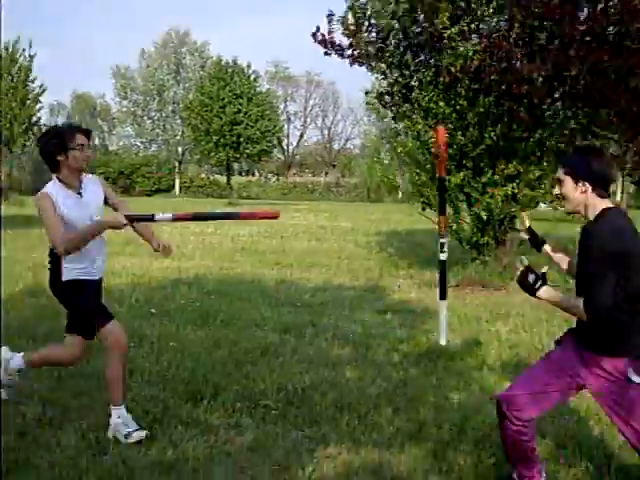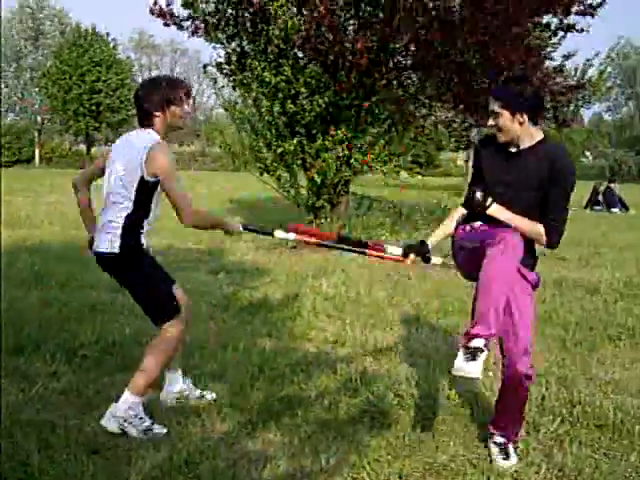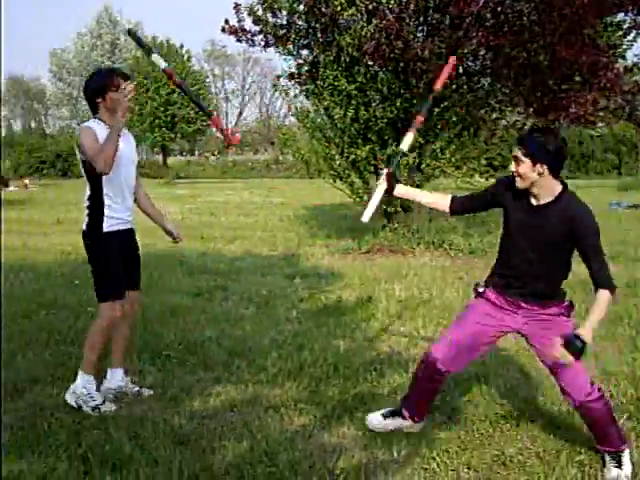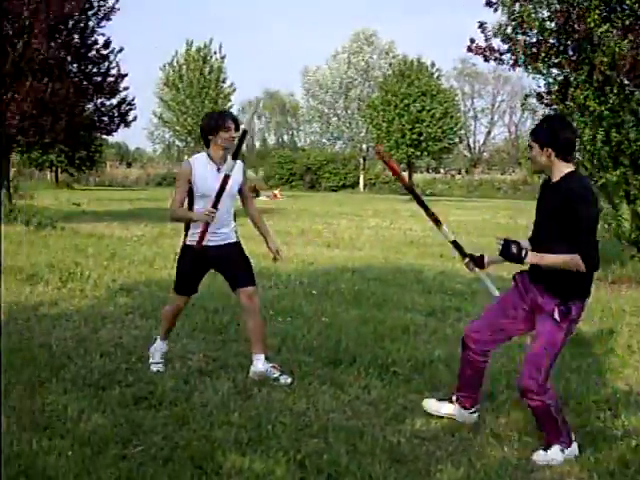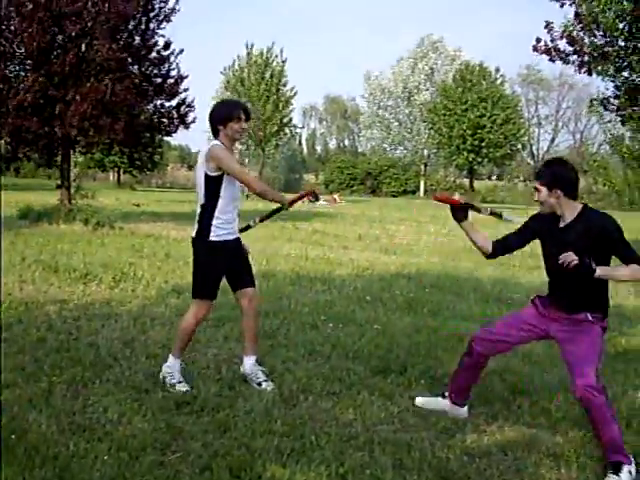
dt=1s
person 1, frame 1
left shoulder: (605, 232)
right shoulder: (601, 226)
left elbow: (596, 312)
left wrist: (541, 290)
right wrist: (545, 248)
right hip: (582, 347)
right knee: (510, 404)
person 1, frame 2
left shoulder: (556, 162)
right shoulder: (488, 147)
left elbow: (551, 236)
left wrist: (495, 208)
right wrist: (430, 241)
left hip: (518, 268)
right hip: (474, 243)
left knee: (519, 366)
right knee: (506, 241)
left ankle: (502, 435)
right ankle: (476, 340)
person 1, frame 3
left shoulder: (577, 217)
right shoulder: (508, 188)
left elbow: (604, 285)
right elbow: (458, 205)
left wrist: (581, 338)
right wrist: (399, 189)
left hip: (546, 311)
right hip: (496, 299)
left knee: (582, 392)
right knee: (437, 360)
left ankle: (614, 449)
right ankle: (410, 414)
person 1, frame 4
left shoulder: (579, 193)
right shoulder: (551, 185)
left elbow: (588, 261)
left wrist: (526, 256)
right wrist: (490, 259)
left hip: (560, 303)
right hip: (530, 288)
left knee: (531, 384)
right knee: (475, 338)
left ankle: (563, 443)
right ankle: (465, 405)
person 1, frame 5
left shoulder: (600, 226)
right shoulder: (541, 222)
right elbow: (494, 250)
left wrist: (594, 269)
right wrist: (463, 221)
left hip: (584, 319)
right hip: (547, 309)
left knee: (586, 386)
right knee: (481, 342)
right ankle: (456, 400)
person 2, frame 1
left shoulder: (97, 184)
right shoulder: (48, 196)
left elbow: (125, 213)
right elbow: (62, 247)
left wrist: (154, 239)
right wrist: (101, 224)
left hip: (93, 279)
right hip: (69, 281)
left knee: (75, 352)
right knee: (117, 339)
right ankle: (119, 418)
person 2, frame 2
left shoulder: (125, 143)
right shoulder: (157, 150)
left elbow: (80, 182)
right elbow: (189, 217)
left wrist: (94, 228)
right wrist: (225, 223)
left hip: (109, 245)
right hip: (126, 250)
left knee: (180, 302)
right knee: (172, 327)
left ankle: (174, 383)
right ankle: (125, 411)
person 2, frame 3
left shoulder: (127, 136)
right shoulder: (88, 132)
right elbow: (103, 165)
left wrist: (164, 223)
right wrist: (119, 117)
left hip: (125, 230)
right hip: (102, 233)
left knee: (130, 306)
right knee: (111, 312)
left ankle: (116, 379)
right ankle: (82, 387)
person 2, frame 4
left shoulder: (238, 167)
right shoulder: (190, 166)
left elbow: (249, 206)
right elbow: (174, 212)
left wrist: (269, 239)
right wrist: (195, 216)
left hip: (229, 245)
right hip: (197, 247)
left knee: (251, 300)
right knee: (178, 303)
left ankle: (260, 363)
right ankle: (160, 346)
person 2, frame 5
left shoulder: (226, 156)
right shoulder: (216, 151)
right elbow: (255, 186)
right wrist: (283, 199)
left hip: (230, 241)
right hip: (210, 242)
left knee: (250, 301)
right knee: (201, 308)
left ankle: (250, 364)
right ankle: (171, 366)
